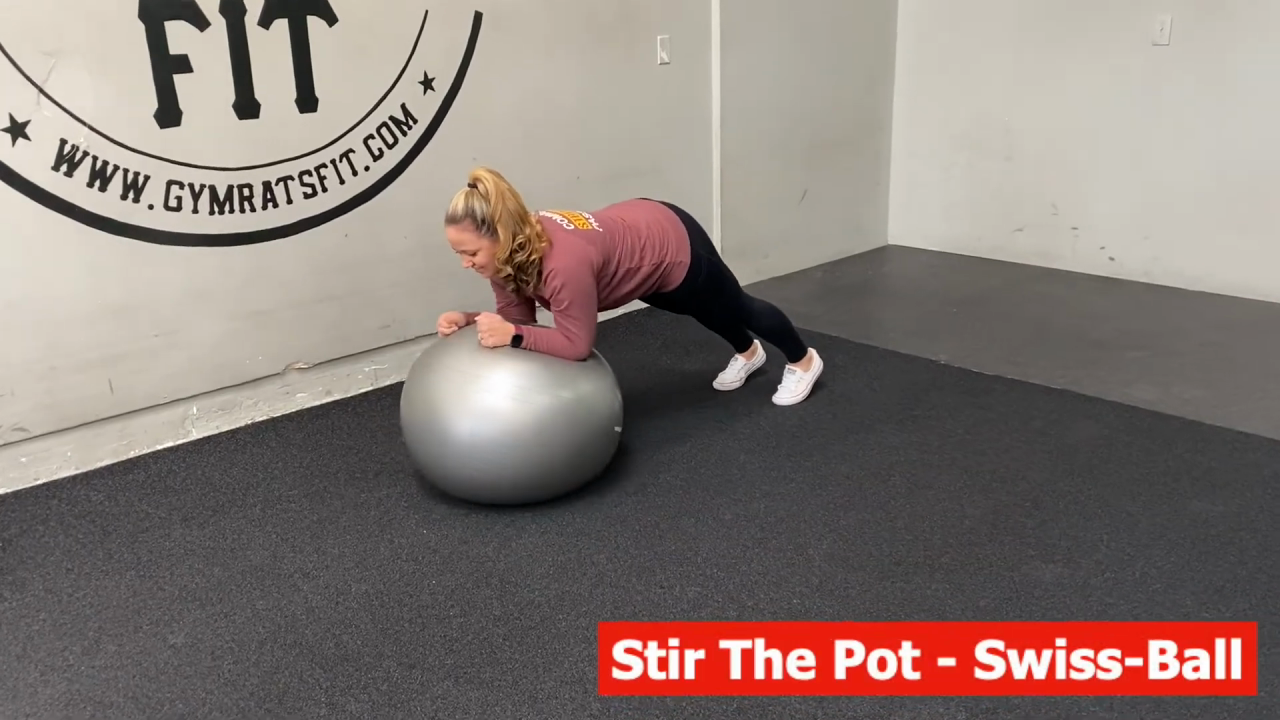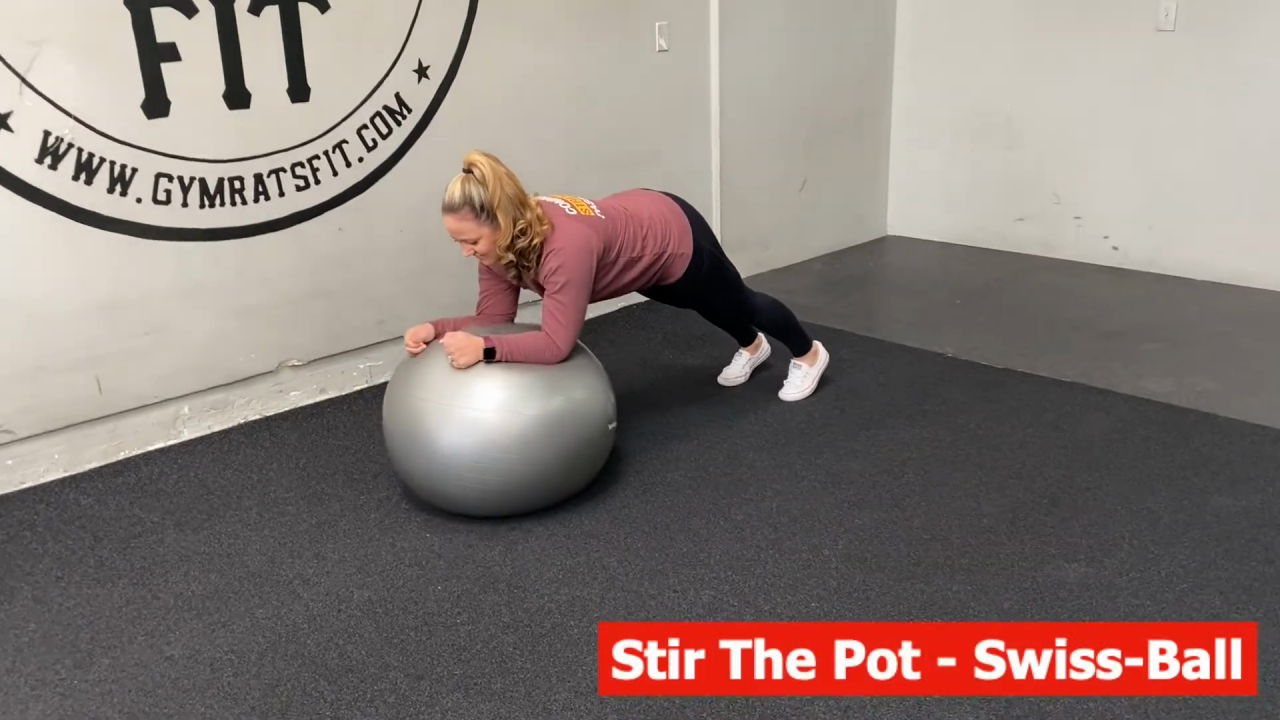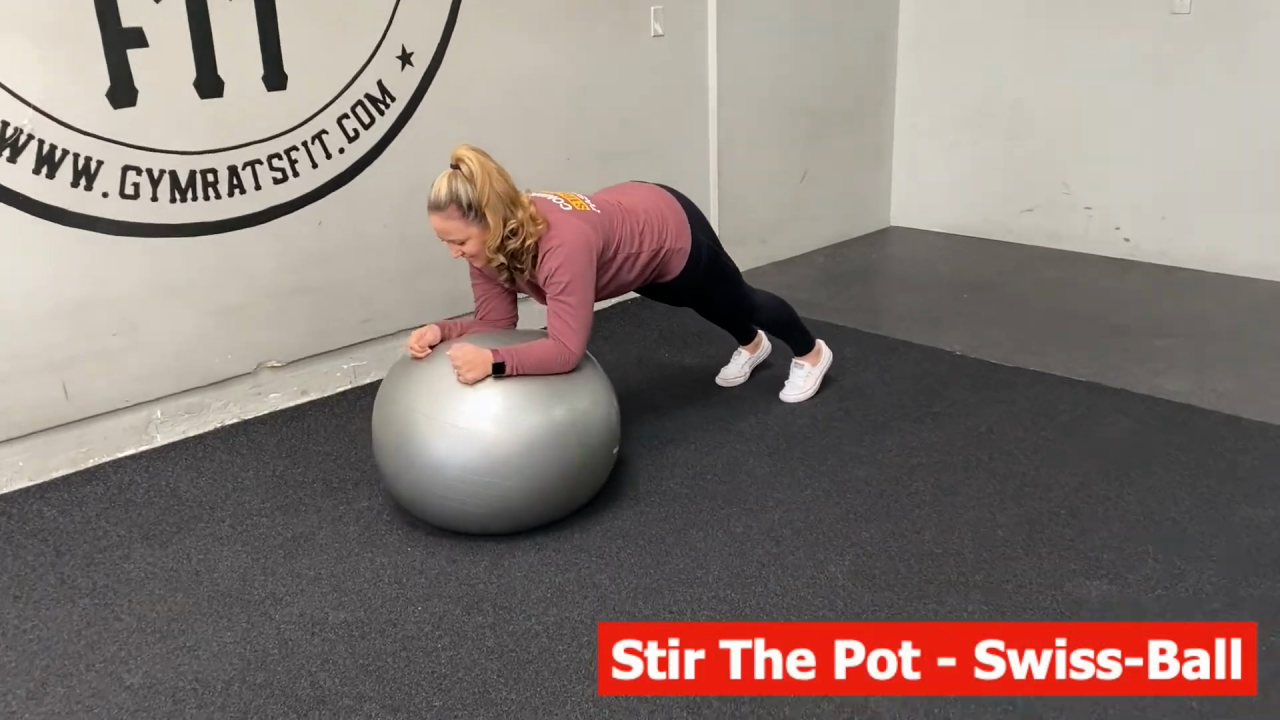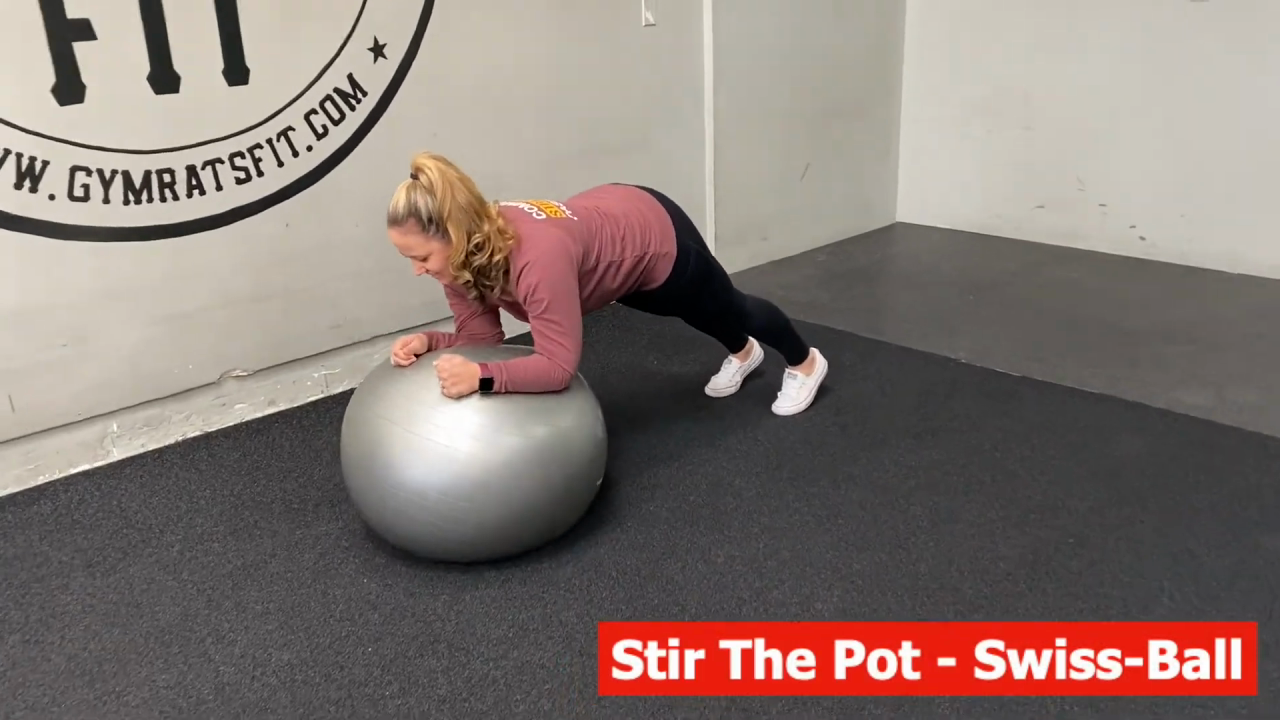
dt=0.5s
person 1, frame 1
left shoulder: (564, 261)
right shoulder: (506, 250)
left elbow: (576, 345)
right elbow: (518, 318)
left wrist: (511, 335)
right wrist: (469, 320)
left hip: (673, 248)
right hip: (636, 226)
left knee: (734, 306)
right knee: (705, 309)
left ankle: (803, 360)
right ankle: (747, 352)
person 1, frame 2
left shoulder: (567, 244)
right shoulder: (500, 237)
left elbow: (557, 343)
right elbow: (493, 317)
left wrist: (483, 348)
right wrist: (438, 328)
left hip: (675, 239)
right hip: (636, 219)
left knee: (736, 302)
right knee: (710, 307)
left ankle: (808, 354)
right ankle: (752, 346)
person 1, frame 3
left shoulder: (563, 243)
right shoulder: (487, 239)
left elbow: (566, 348)
right elbow: (493, 322)
left wrist: (492, 362)
right wrist: (443, 330)
left hip: (673, 235)
right hip: (628, 212)
left knee: (735, 300)
right knee: (708, 303)
left ankle: (811, 353)
right ankle: (752, 345)
person 1, frame 4
left shoulder: (537, 257)
right shoulder: (459, 253)
left elbow: (558, 365)
right elbow: (480, 337)
left wrist: (480, 376)
right wrist: (430, 341)
left hip: (656, 239)
left knee: (723, 306)
right knee: (698, 312)
left ankle: (805, 363)
right ankle: (742, 352)
